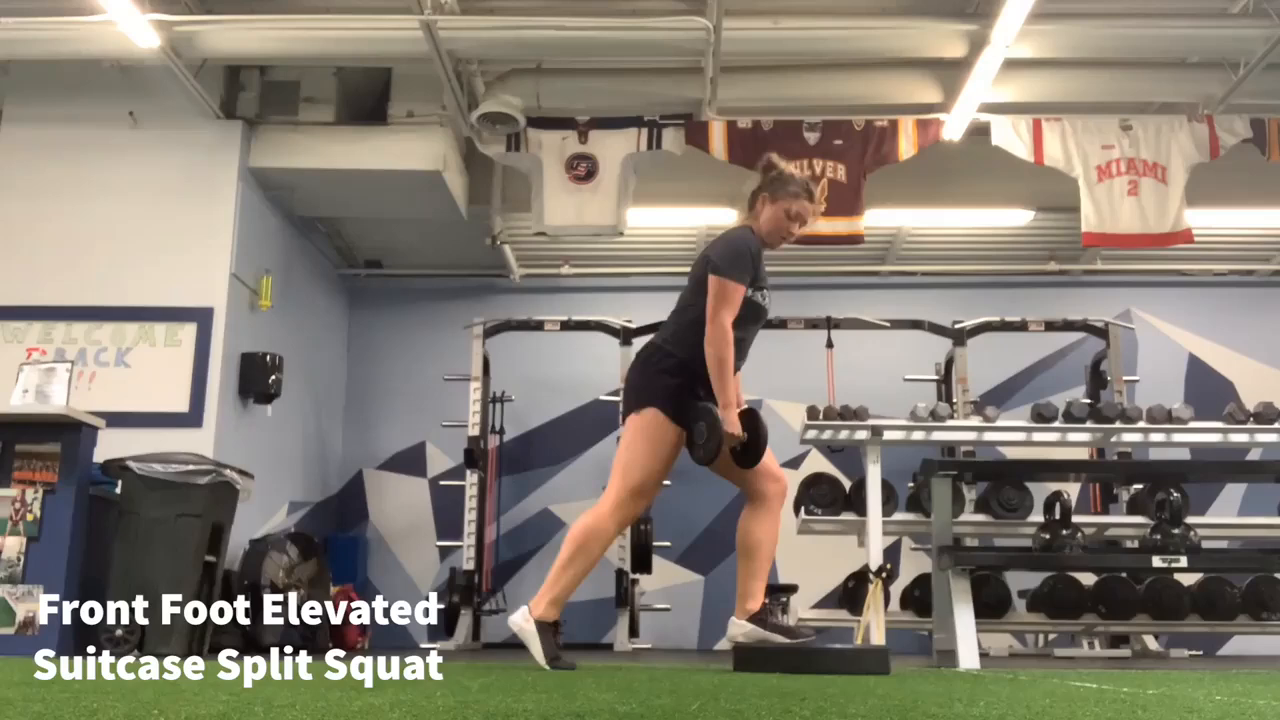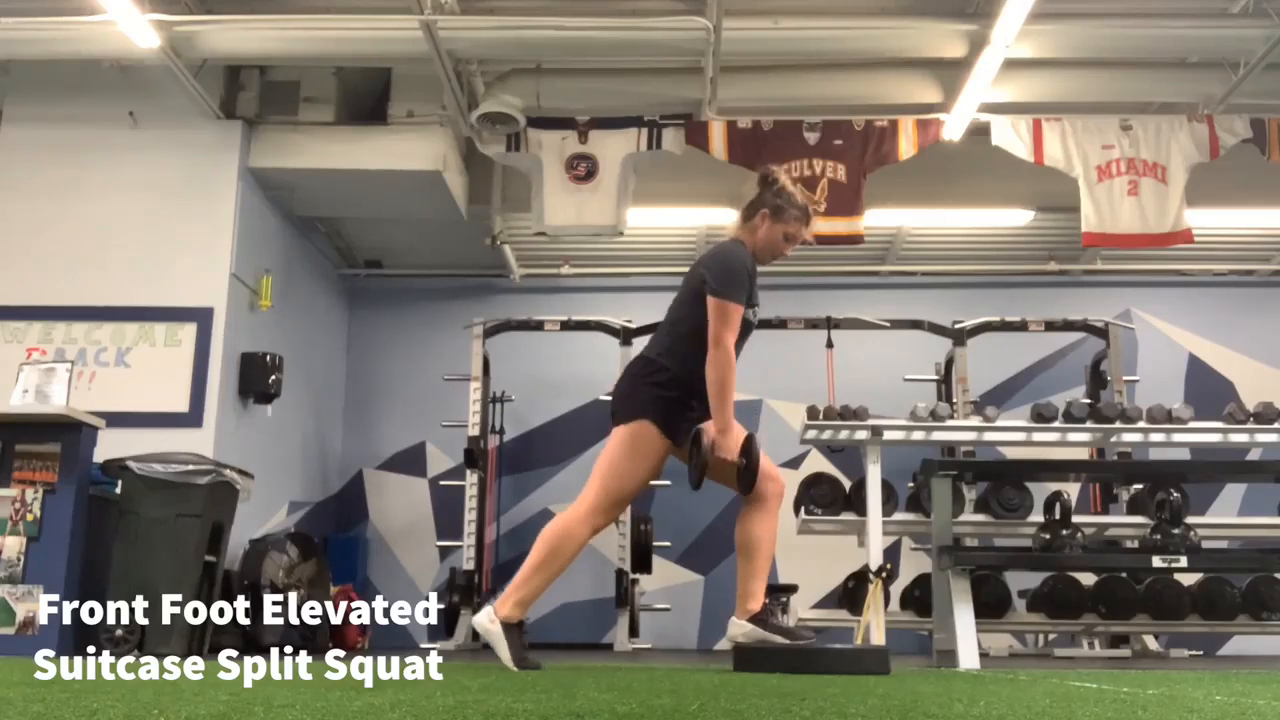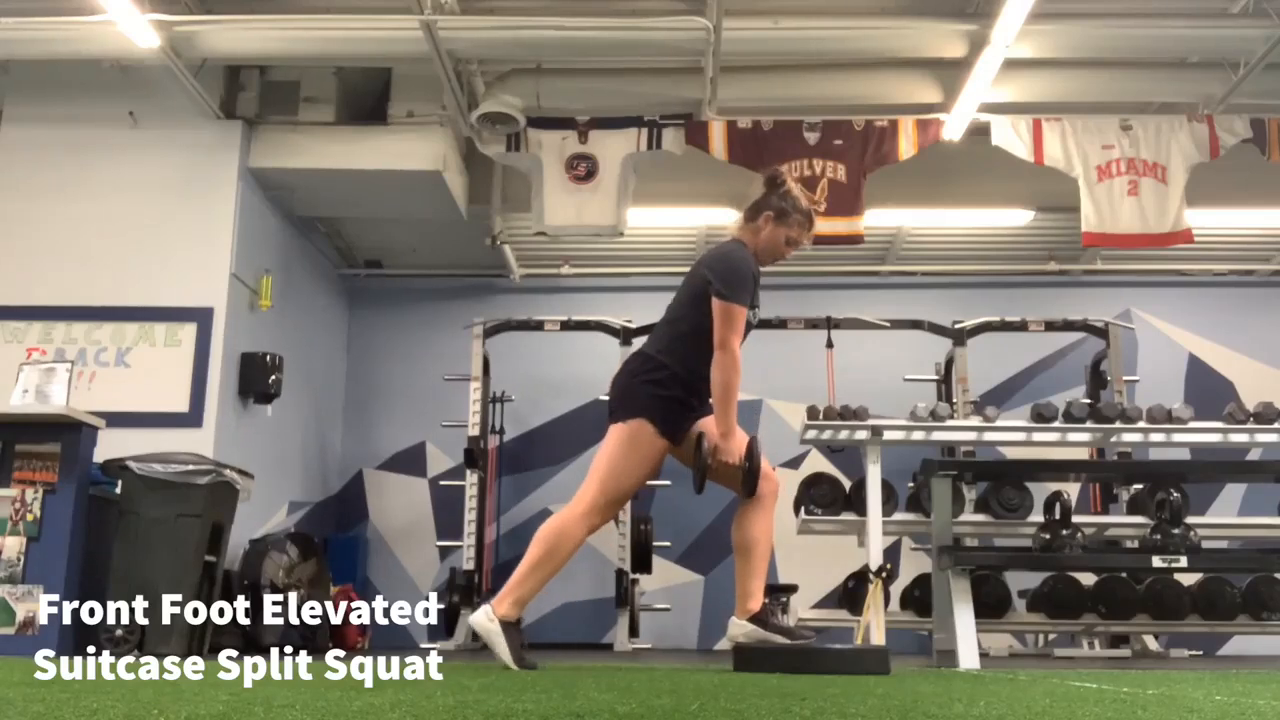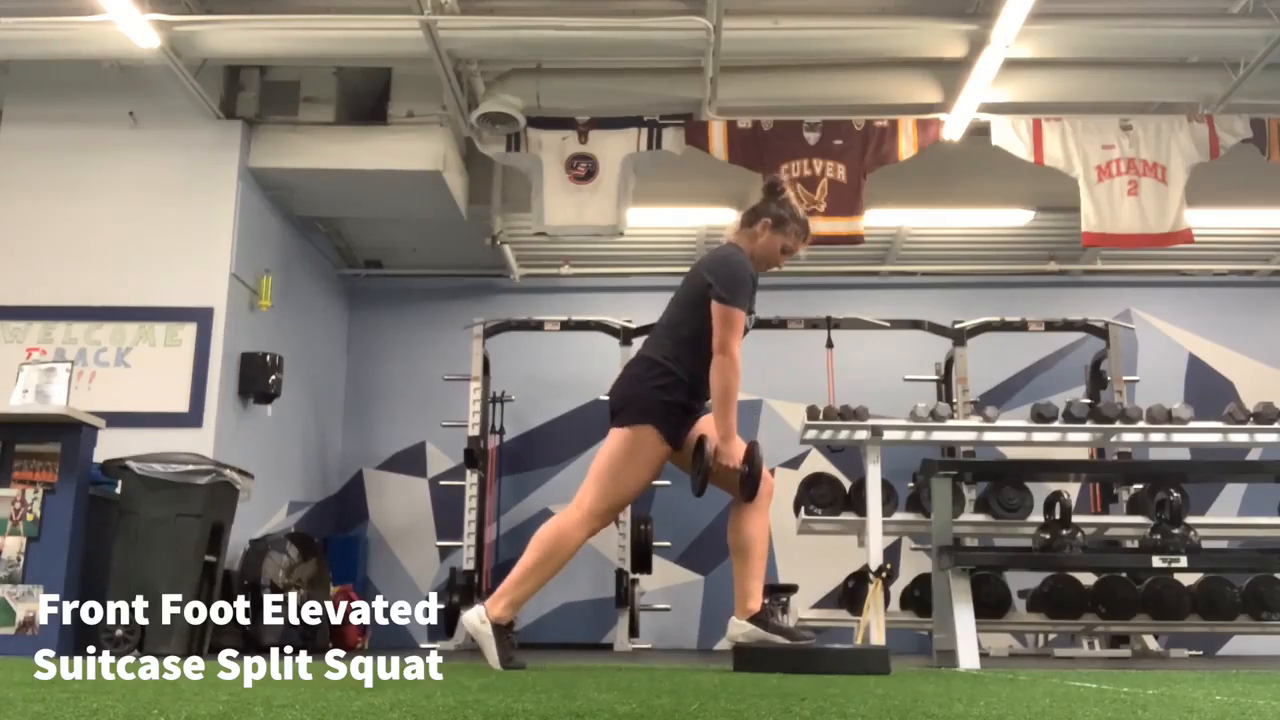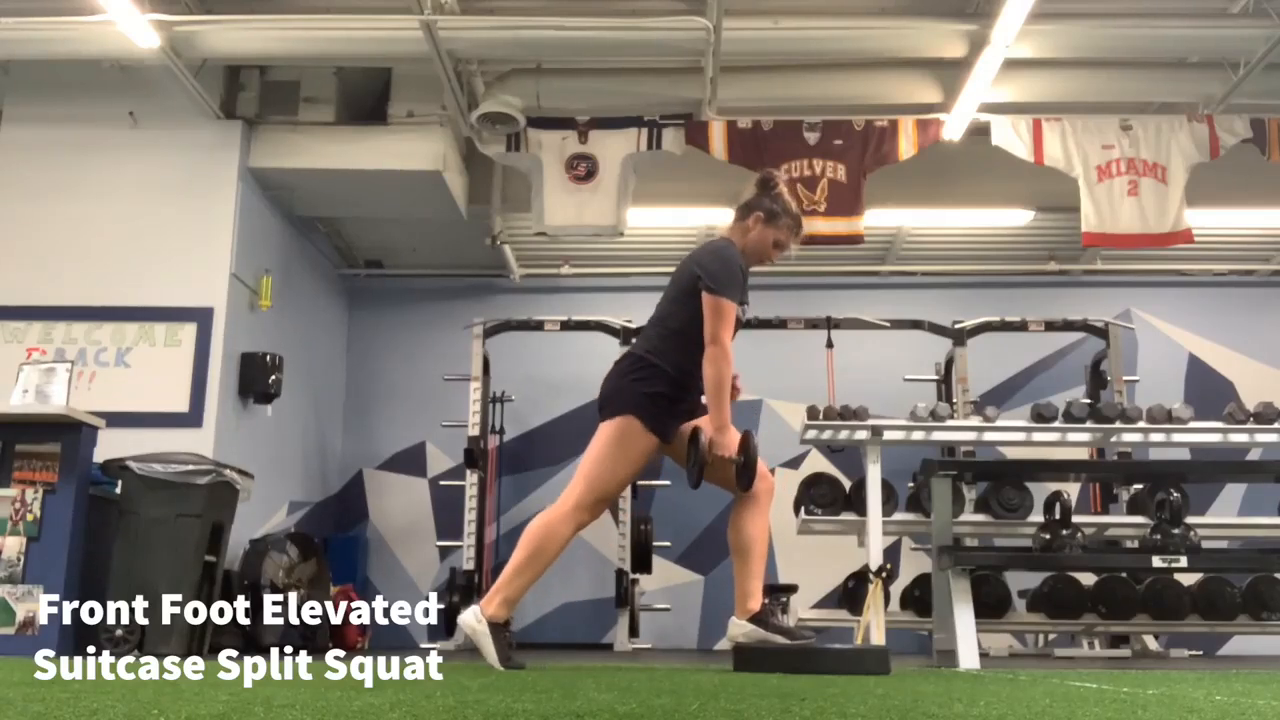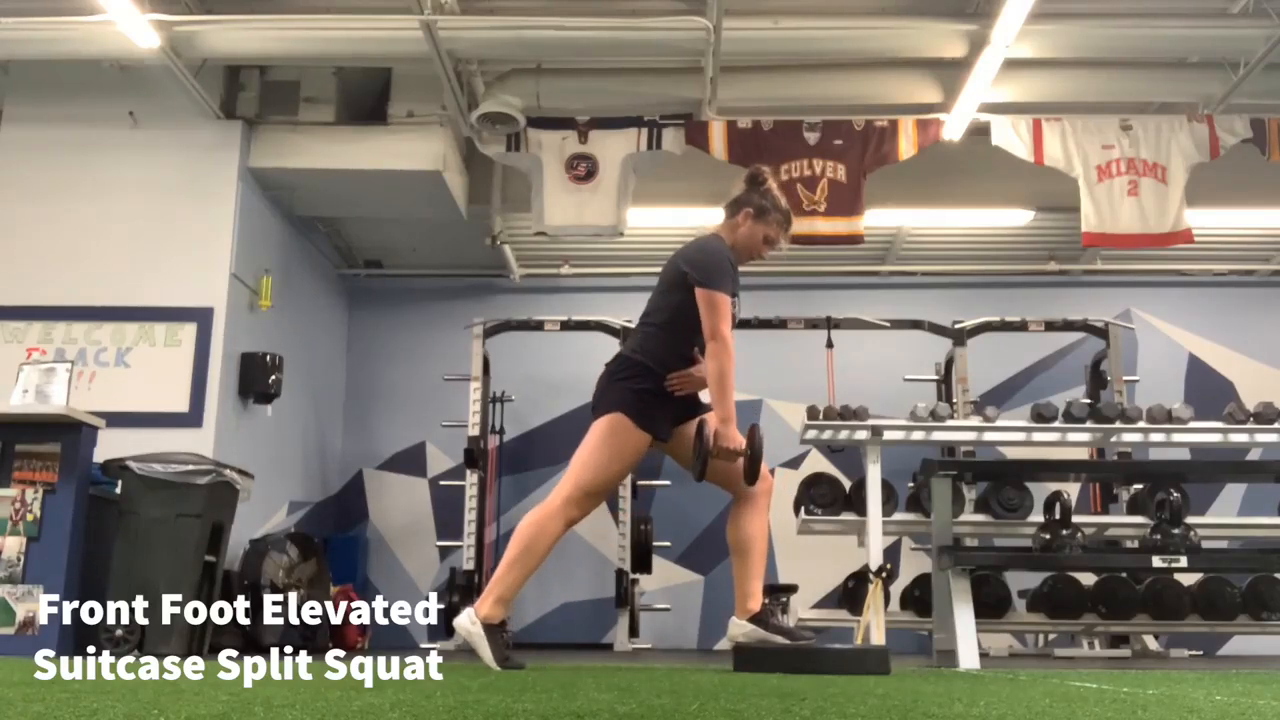
dt=0.4s
person 1, frame 1
left shoulder: (753, 259)
right shoulder: (738, 246)
right elbow: (717, 327)
left wrist: (731, 406)
right wrist: (729, 409)
left hip: (695, 392)
right hip: (664, 383)
left knee: (769, 484)
right knee: (623, 503)
left ankle: (749, 616)
right ankle: (540, 616)
person 1, frame 2
left shoulder: (737, 265)
right shoulder: (733, 262)
right elbow: (719, 348)
left wrist: (718, 425)
right wrist: (724, 429)
left hip: (683, 402)
right hip: (653, 395)
left knee: (767, 486)
right knee: (597, 508)
left ankle: (749, 615)
right ankle: (503, 615)
person 1, frame 3
left shoulder: (735, 264)
right shoulder: (736, 262)
right elbow: (725, 350)
left wrist: (722, 430)
right wrist: (727, 434)
left hip: (681, 399)
right hip: (651, 393)
left knee: (762, 485)
right knee: (595, 507)
left ankle: (750, 615)
right ankle: (501, 615)
person 1, frame 4
left shoulder: (726, 266)
right shoulder: (736, 267)
right elbow: (725, 354)
left wrist: (720, 434)
right wrist: (728, 438)
left hip: (675, 401)
right hip: (652, 397)
left knee: (757, 487)
right knee: (592, 512)
left ankle: (748, 615)
right ankle: (494, 615)
person 1, frame 5
left shoulder: (724, 264)
right shoulder: (723, 261)
right elbow: (716, 346)
left wrist: (721, 388)
right wrist: (722, 431)
left hip: (674, 399)
right hip: (641, 392)
left knee: (757, 485)
right knee: (580, 505)
left ankle: (749, 615)
right ankle: (489, 614)
person 1, frame 6
left shoulder: (717, 263)
right shoulder: (712, 256)
right elbow: (718, 339)
left wrist: (704, 373)
right wrist: (728, 422)
left hip: (672, 397)
right hip: (635, 390)
left knee: (755, 485)
right knee: (571, 502)
left ankle: (750, 616)
right ankle: (484, 616)
